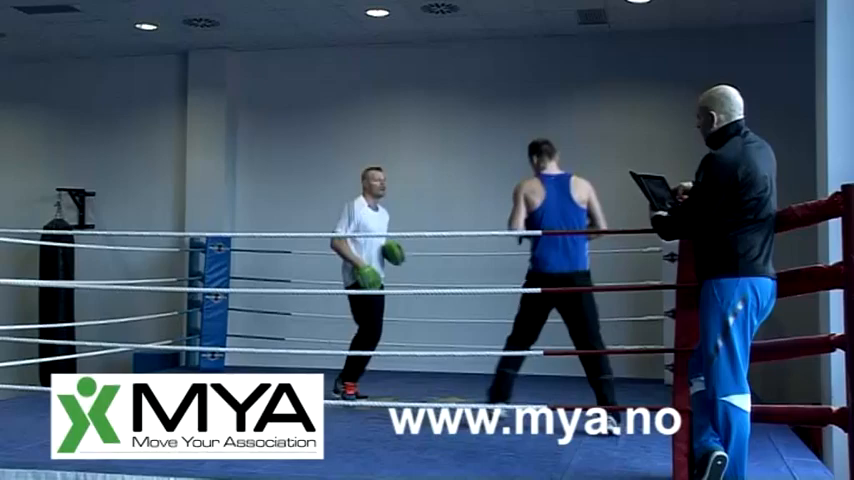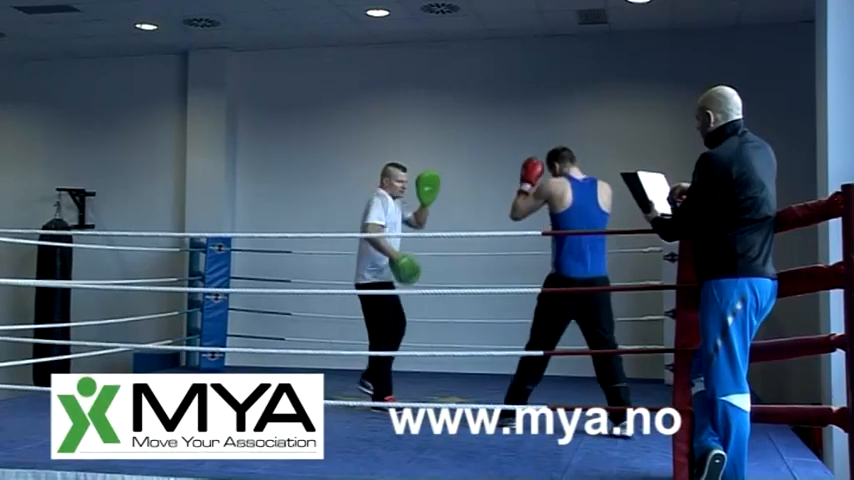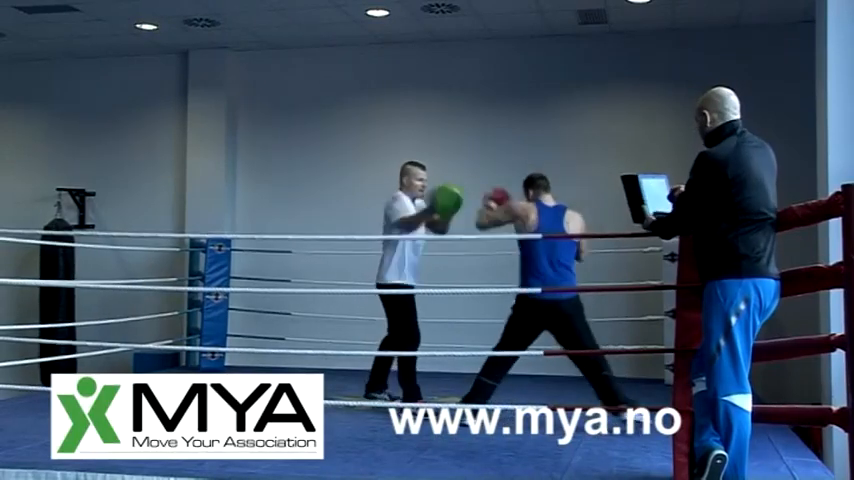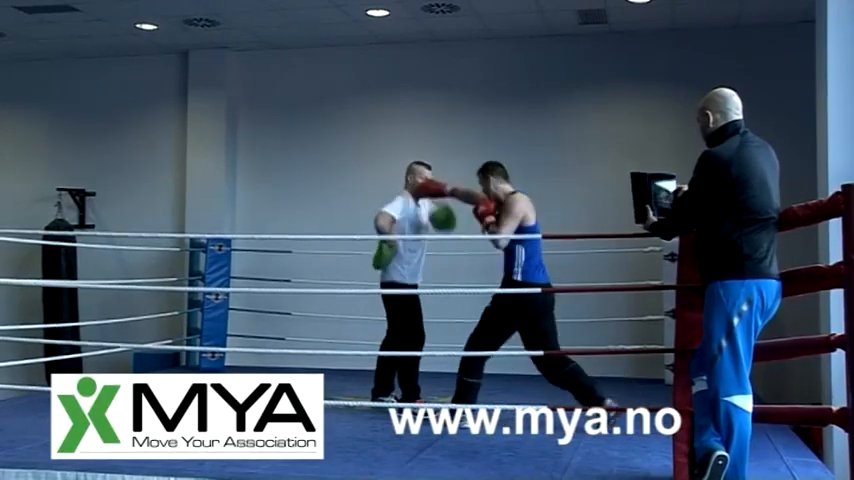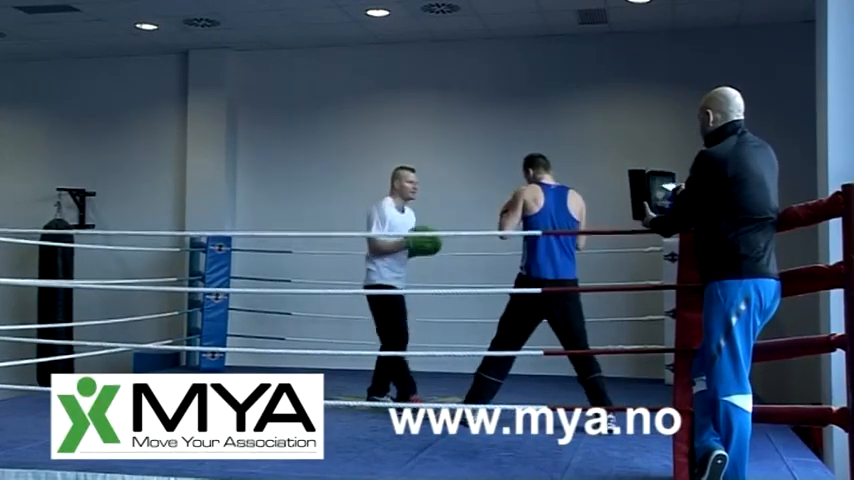
dt=0.7s
person 1, frame 1
left shoulder: (722, 159)
right shoulder: (760, 150)
left elbow: (692, 223)
left wrist: (661, 220)
right wrist: (698, 190)
left hip: (732, 280)
right hip: (758, 278)
left knee: (726, 380)
right knee: (704, 368)
person 1, frame 2
left shoulder: (717, 159)
right shoulder: (761, 150)
left elbow: (690, 224)
left wrist: (660, 221)
right wrist: (695, 191)
left hip: (731, 281)
right hip: (759, 278)
left knee: (726, 380)
right knee: (706, 369)
person 1, frame 3
left shoulder: (713, 158)
right shoulder: (761, 151)
left elbow: (686, 219)
left wrist: (655, 224)
right wrist: (690, 194)
left hip: (734, 281)
right hip: (762, 278)
left knee: (728, 380)
right knee: (706, 368)
person 1, frame 4
left shoulder: (717, 157)
right shoulder: (763, 151)
left elbow: (689, 217)
left wrist: (657, 225)
right wrist: (691, 196)
left hip: (736, 280)
right hip: (764, 278)
left knee: (729, 380)
right knee: (706, 367)
person 1, frame 5
left shoulder: (713, 157)
right shoulder: (764, 152)
left elbow: (685, 217)
left wrist: (654, 221)
right wrist: (688, 196)
left hip: (735, 281)
right hip: (764, 279)
left knee: (729, 381)
right knee: (707, 369)
person 2, frame 1
left shoulder: (526, 188)
right shoulder: (582, 186)
left elbow: (516, 230)
right elbow: (601, 228)
left hip: (543, 277)
right hip: (576, 277)
left knee: (519, 341)
right knee: (591, 344)
left ankle: (498, 402)
right ankle: (610, 412)
person 2, frame 2
left shoulder: (552, 186)
right shoulder: (604, 190)
left elbow: (516, 214)
left wrist: (526, 186)
left hip: (564, 281)
right hip: (597, 282)
left knee: (539, 347)
right knee: (606, 349)
left ankle: (511, 412)
right ankle: (621, 417)
person 2, frame 3
left shoulder: (521, 209)
right shoulder: (575, 218)
left elbow: (482, 223)
left wrist: (490, 205)
left hip: (531, 303)
right hip: (566, 303)
left knee: (501, 357)
right knee: (592, 360)
right ankle: (625, 410)
person 2, frame 4
left shoulder: (517, 202)
right shoulder: (515, 201)
left elbow: (500, 241)
right elbow: (481, 199)
left wrist: (487, 220)
right wrist: (448, 190)
left hip: (525, 290)
right hip: (537, 292)
left knee: (477, 349)
right knee: (549, 357)
right ankle: (600, 402)
person 2, frame 5
left shoulder: (526, 194)
right shoulder: (575, 198)
left elbow: (505, 231)
right elbow: (580, 243)
left wrist: (506, 212)
left hip: (533, 285)
right hip: (566, 286)
left knee: (504, 347)
right knee: (580, 350)
left ankle: (475, 408)
right ankle: (606, 414)
person 3, frame 1
left shoulder: (384, 213)
right shoulder: (353, 208)
right elbow: (337, 242)
left wrist: (391, 251)
right wrist: (357, 263)
left hip: (376, 281)
right hip: (358, 280)
left knee: (372, 332)
right knee: (368, 330)
left ankle: (346, 382)
right ankle: (346, 382)
person 3, frame 2
left shoulder: (394, 203)
right shoulder: (380, 200)
left elbow: (417, 223)
right elbow: (370, 232)
left wrist: (426, 199)
right wrist: (395, 255)
left hip: (384, 279)
right hip: (371, 279)
left knee: (397, 327)
right knee: (382, 335)
left ankle: (370, 377)
right ankle: (383, 396)
person 3, frame 3
left shoulder: (418, 203)
right shoulder: (398, 202)
left elbow: (439, 229)
right elbow: (409, 224)
left wrist: (442, 214)
right wrist: (430, 213)
left hip: (404, 281)
right hip: (394, 282)
left knee: (395, 336)
right knee: (408, 337)
left ankle: (376, 389)
right ankle: (411, 400)
person 3, frame 4
left shoulder: (423, 205)
right shoulder: (402, 201)
left elbow: (441, 222)
right elbow: (381, 220)
left wrist: (444, 215)
right wrist: (389, 242)
left hip: (407, 282)
right hip: (399, 282)
left knee: (397, 337)
right knee: (412, 337)
left ankle: (382, 393)
right ankle: (410, 399)
person 3, frame 5
left shoulder: (409, 214)
right shoulder: (381, 209)
right elbow: (375, 246)
left wrist: (423, 245)
right wrist: (408, 243)
left hip: (395, 284)
right hip: (380, 283)
left knee: (394, 340)
right knee: (396, 339)
left ankle: (378, 392)
right ankle: (409, 395)
